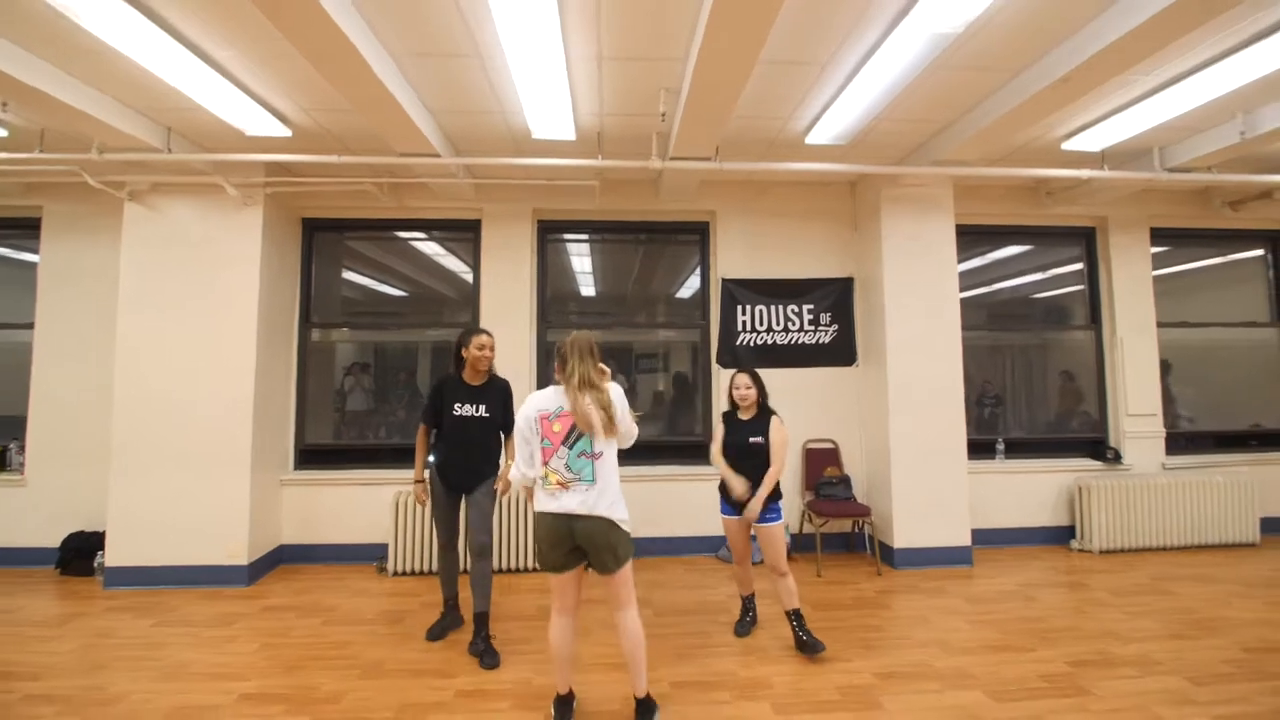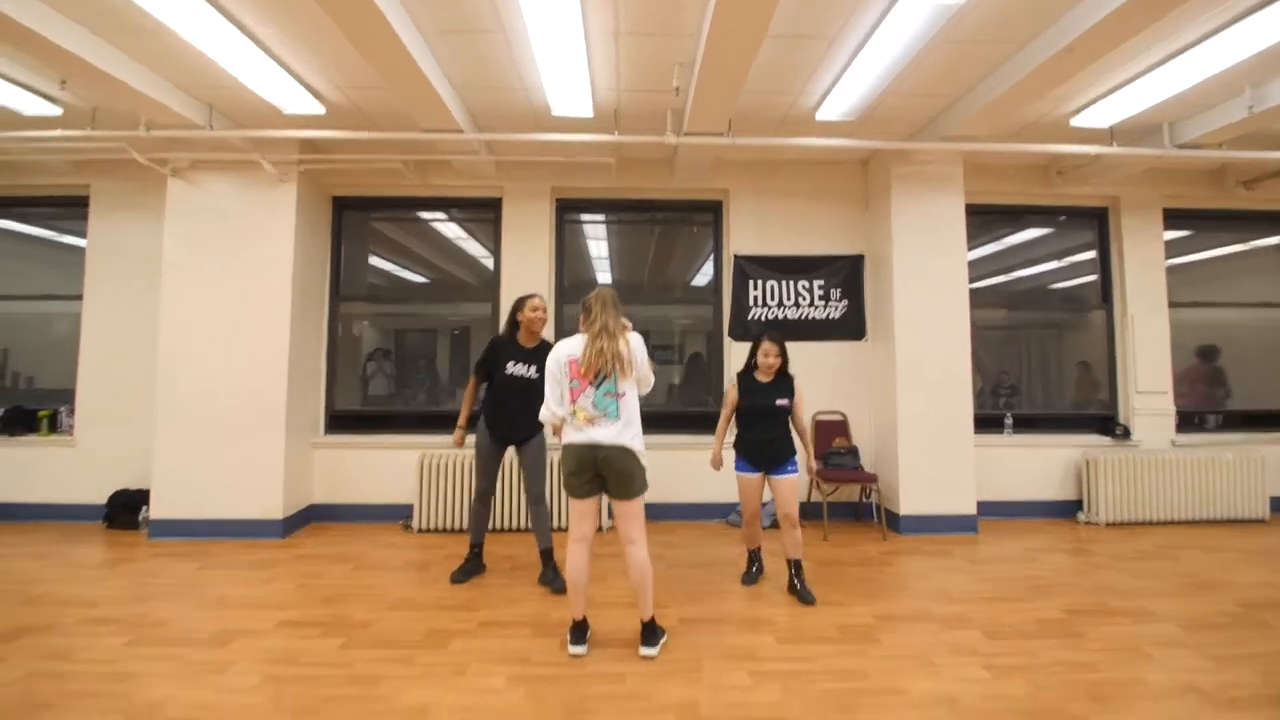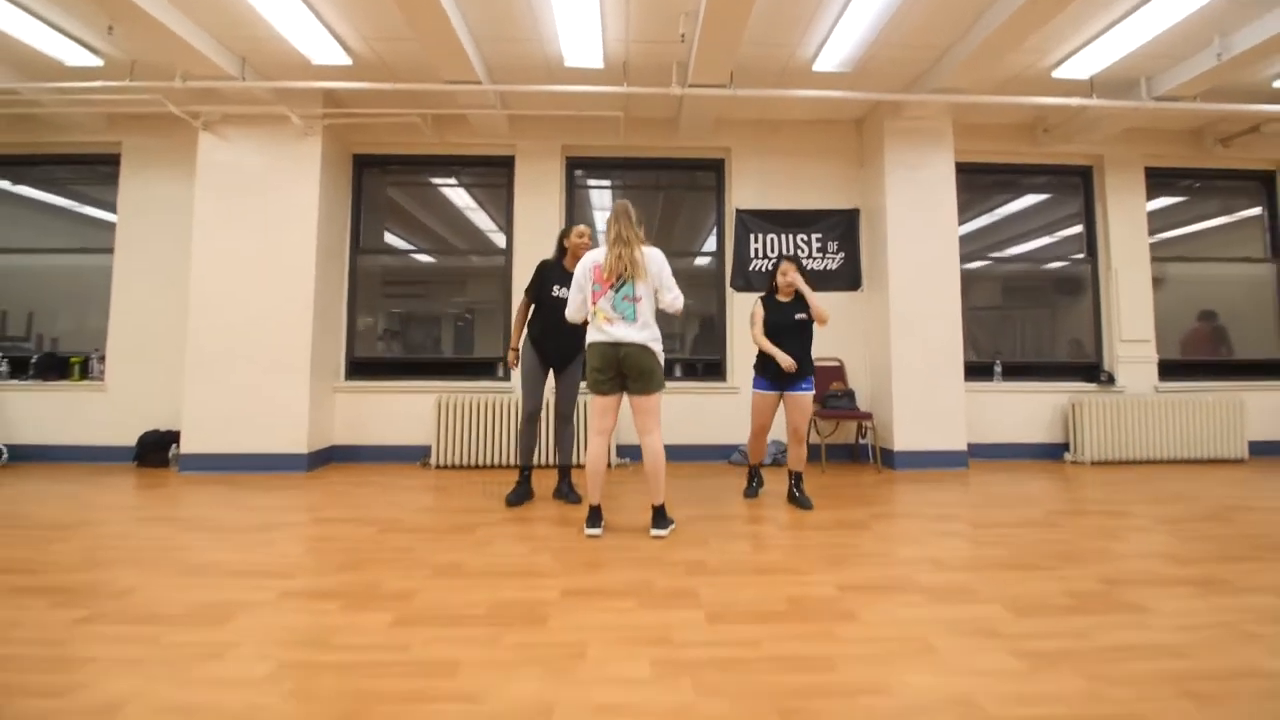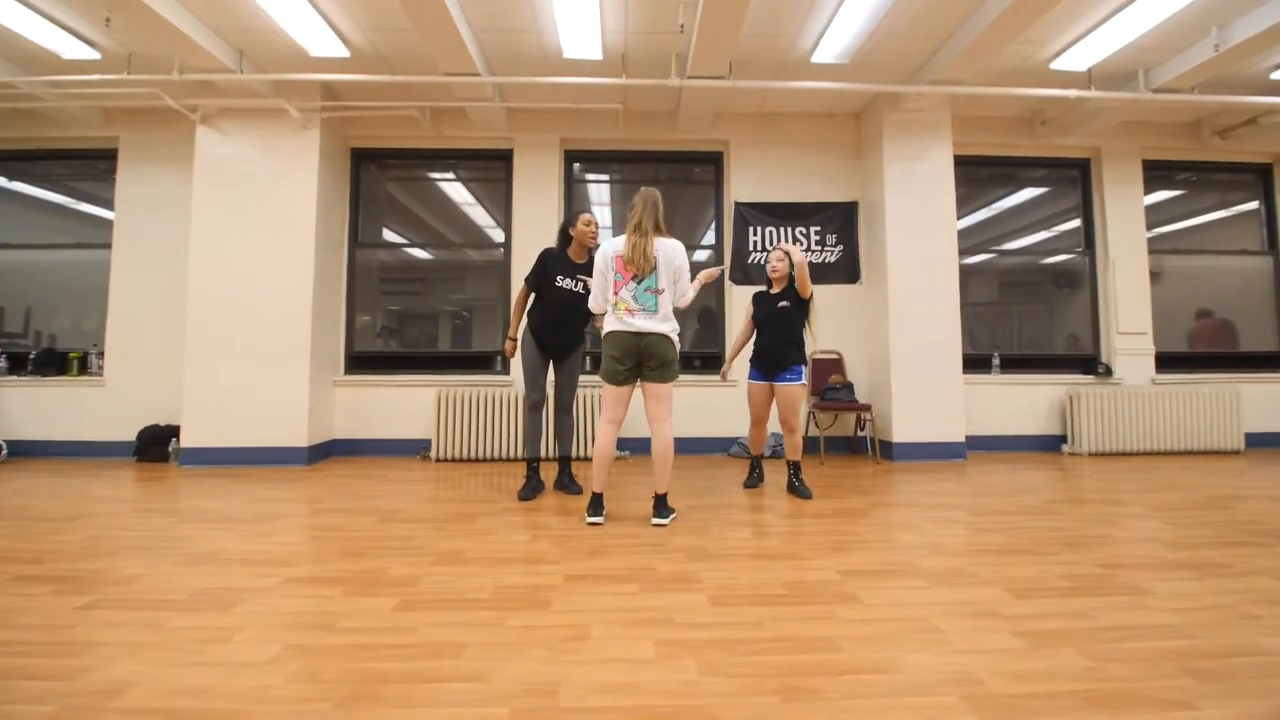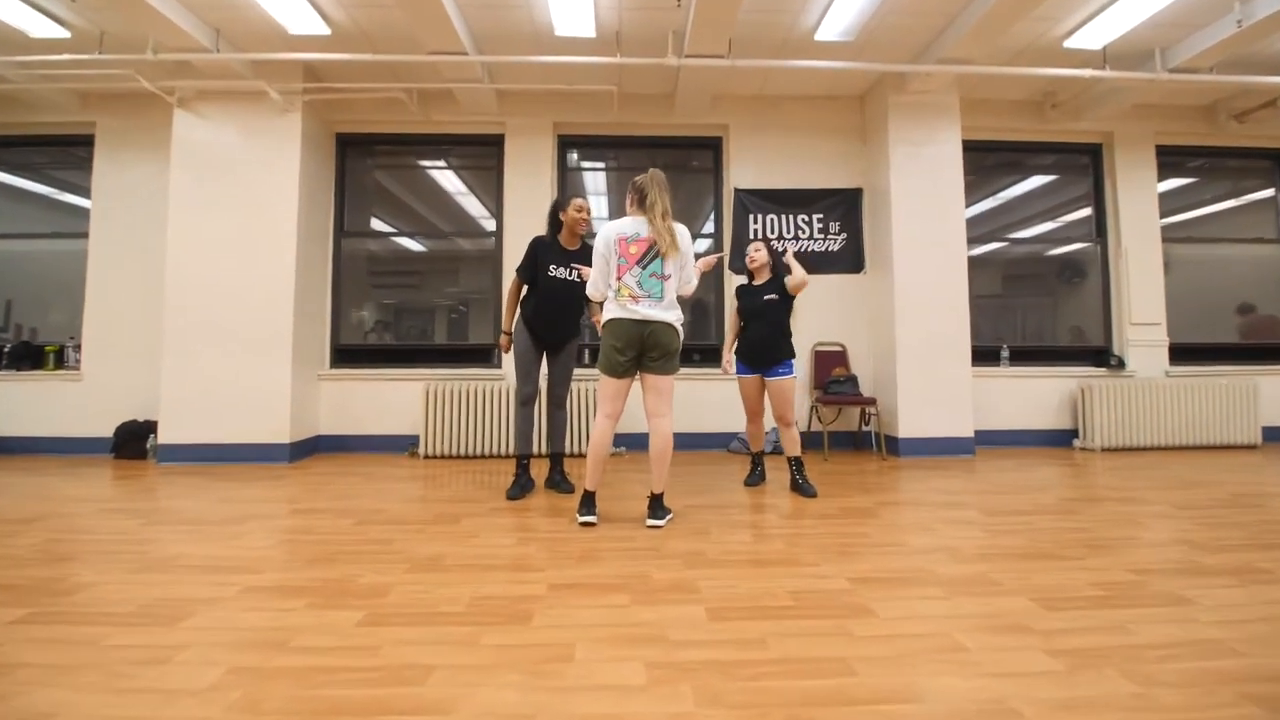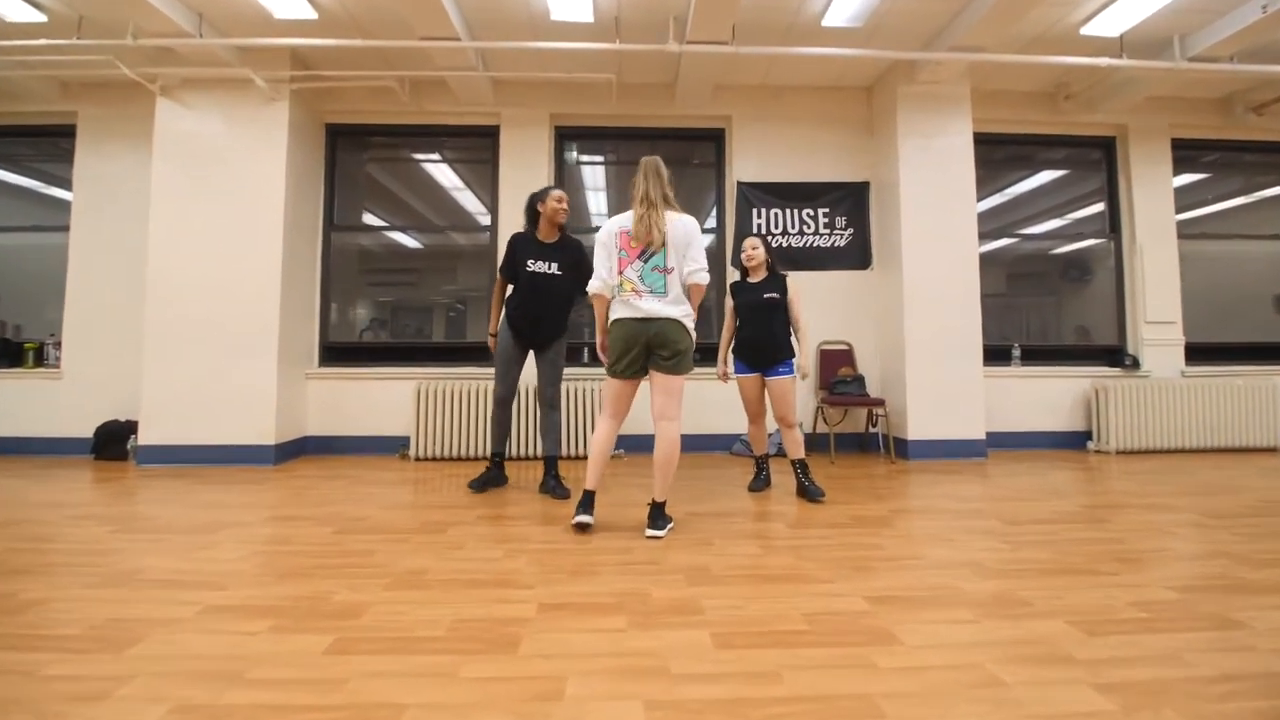
dt=0.5s
person 1, frame 1
left shoulder: (533, 404)
right shoulder: (611, 396)
left elbow: (524, 472)
right elbow: (627, 438)
left wrist: (543, 490)
left hip: (552, 518)
right hip: (602, 516)
left knee: (563, 610)
right knee: (625, 607)
person 1, frame 2
left shoulder: (562, 350)
right shoulder: (632, 343)
left elbow: (553, 413)
right elbow: (645, 385)
left wrist: (561, 427)
left hip: (578, 450)
right hip: (621, 449)
left knee: (579, 539)
right knee: (633, 540)
left ankle: (578, 630)
right ankle: (648, 630)
person 1, frame 3
left shoulder: (589, 260)
right shoulder: (652, 256)
left elbow: (574, 313)
right elbow: (674, 304)
left hip: (602, 349)
right hip: (641, 349)
left knee: (600, 432)
right knee: (650, 432)
left ankle: (594, 515)
right ankle: (659, 515)
person 1, frame 4
left shoulder: (608, 249)
right shoulder: (674, 248)
left elbow: (597, 305)
right elbow: (682, 300)
left wrist: (605, 293)
right wrist: (700, 279)
left hip: (619, 339)
right hip: (659, 339)
left knee: (609, 421)
right knee: (660, 422)
left ankle: (596, 503)
right ankle: (660, 505)
person 1, frame 5
left shoulder: (610, 231)
right shoulder: (678, 233)
left elbow: (596, 291)
right elbow: (685, 288)
left wrist: (590, 276)
right wrist: (701, 267)
left hip: (620, 327)
right hip: (662, 328)
left knee: (606, 415)
right knee: (660, 415)
left ankle: (588, 502)
right ankle: (657, 505)
person 1, frame 6
left shoulder: (612, 227)
right shoulder: (686, 224)
left elbow: (600, 286)
right elbow: (698, 279)
left wrist: (601, 331)
right wrist: (689, 312)
left hip: (626, 326)
right hip: (671, 326)
left knee: (610, 416)
right knee: (667, 419)
left ankle: (586, 503)
right ankle: (658, 514)
person 2, frame 1
left shoulder: (500, 388)
right shoulder: (444, 386)
left elbow: (509, 433)
right elbow: (425, 431)
left wrist: (509, 468)
right wrist: (419, 476)
left hip: (484, 477)
right hip: (444, 476)
left knee: (481, 548)
right knee: (446, 544)
left ankle: (481, 636)
right ankle: (451, 610)
person 2, frame 2
left shoulder: (548, 352)
right shoulder: (499, 345)
right elbow: (475, 383)
right wrist: (461, 425)
left hip: (531, 431)
right hip: (492, 427)
left knee: (537, 495)
right knee: (483, 492)
left ankle: (548, 566)
right ankle: (475, 557)
person 2, frame 3
right shoulder: (547, 269)
right elbow: (525, 306)
right wrist: (514, 346)
left hip: (571, 355)
right hip: (537, 349)
left knee: (565, 415)
right knee: (531, 411)
left ankle: (564, 482)
right ankle: (524, 480)
person 2, frame 4
left shoulder: (596, 269)
right shoulder: (550, 258)
right elbow: (524, 294)
right wrist: (512, 335)
left hip: (571, 345)
right hip: (536, 339)
left knee: (565, 405)
right knee: (535, 402)
left ankle: (564, 473)
right ankle: (533, 475)
person 2, frame 5
left shoulder: (590, 255)
right shoulder: (540, 246)
left elbow: (594, 299)
right elbow: (517, 285)
left wrist: (600, 319)
right wrist: (506, 329)
left hip: (566, 337)
right hip: (529, 330)
left knee: (558, 400)
right knee: (526, 396)
left ankle: (556, 470)
right ankle: (522, 473)
person 2, frame 6
left shoulder: (574, 249)
right shoulder: (519, 242)
left elbow: (588, 291)
right elbow: (501, 285)
right wrist: (493, 330)
left hip: (553, 335)
right hip: (514, 330)
left knee: (549, 401)
right knee: (503, 396)
left ankle: (551, 474)
right ankle: (496, 467)
person 3, frame 1
left shoulder: (772, 421)
right shoulder: (725, 421)
left elbow: (776, 465)
right elbow: (715, 455)
left wrist: (758, 500)
right wrist: (731, 478)
left hip: (765, 502)
right hip: (732, 500)
left knee: (779, 567)
right knee: (740, 559)
left ankle: (800, 631)
right ankle: (748, 610)
person 3, frame 2
left shoulder: (789, 384)
right shoulder: (740, 382)
left elbow: (799, 422)
right elbow: (726, 417)
left wrist: (810, 455)
right wrist: (717, 449)
left hip: (783, 459)
right hip: (749, 458)
left knee: (790, 518)
right knee: (750, 516)
left ankle: (796, 578)
right ankle: (754, 562)
person 3, frame 3
left shoulder: (806, 303)
right shoulder: (763, 303)
left elbow: (823, 318)
right elbow: (757, 335)
left wrist: (804, 288)
right wrist: (779, 354)
left hip: (800, 377)
right hip: (767, 375)
left knee: (798, 434)
right knee: (758, 431)
left ankle: (796, 487)
right ankle: (754, 476)
person 3, frame 4
left shoulder: (799, 292)
right shoulder: (758, 298)
left elbow: (802, 262)
right elbow: (745, 332)
left wrist: (789, 248)
right wrist: (728, 361)
left hip: (790, 367)
right hip: (759, 366)
left knee: (791, 424)
right knee: (757, 422)
left ankle: (795, 477)
right ankle: (755, 469)
person 3, frame 5
left shoulder: (782, 283)
right shoulder: (741, 291)
left elbow: (802, 280)
right elbow: (734, 326)
left wrist: (789, 259)
right wrist: (726, 352)
left hip: (779, 360)
right hip: (747, 361)
left knee: (785, 418)
right knee: (753, 416)
left ankle: (797, 474)
right ankle: (757, 466)
person 3, frame 6
left shoulder: (782, 282)
right shoulder: (736, 289)
left elbow: (797, 320)
right elbow: (729, 326)
left wrist: (803, 354)
right wrist: (721, 360)
left hip: (779, 360)
right hip: (746, 360)
left knee: (787, 419)
right knee: (755, 417)
left ankle: (803, 478)
right ankle: (762, 470)
